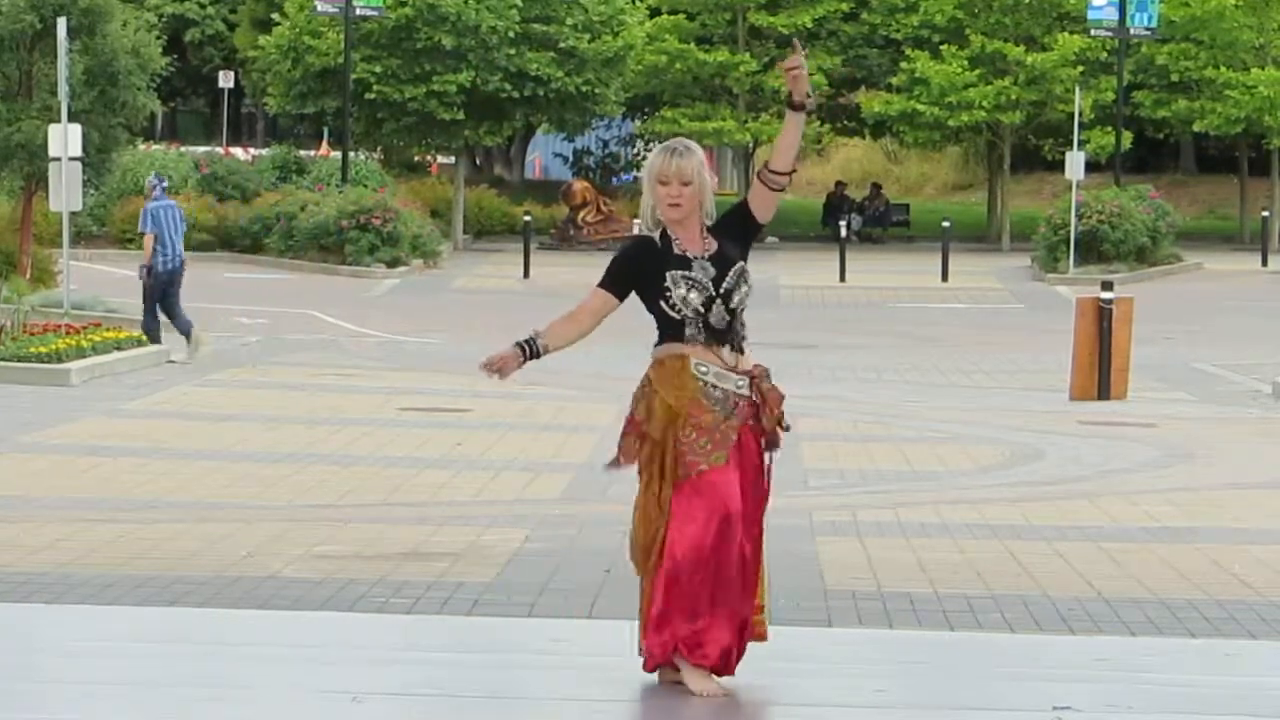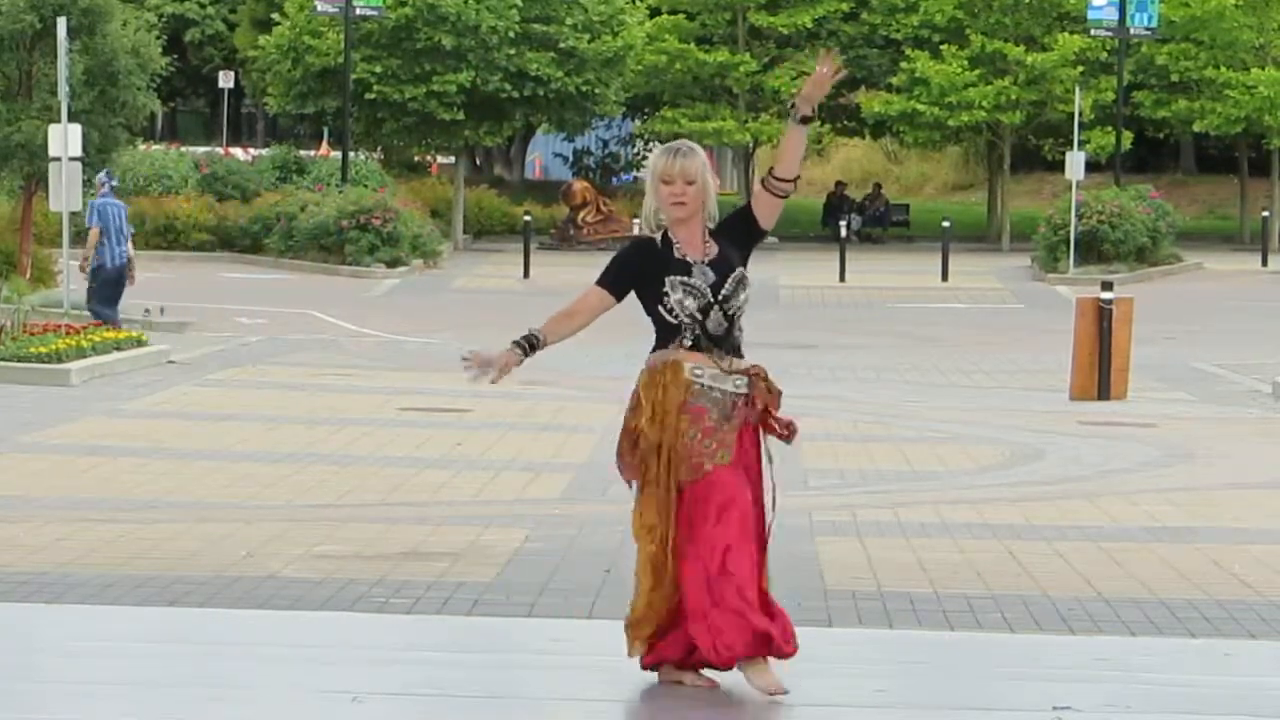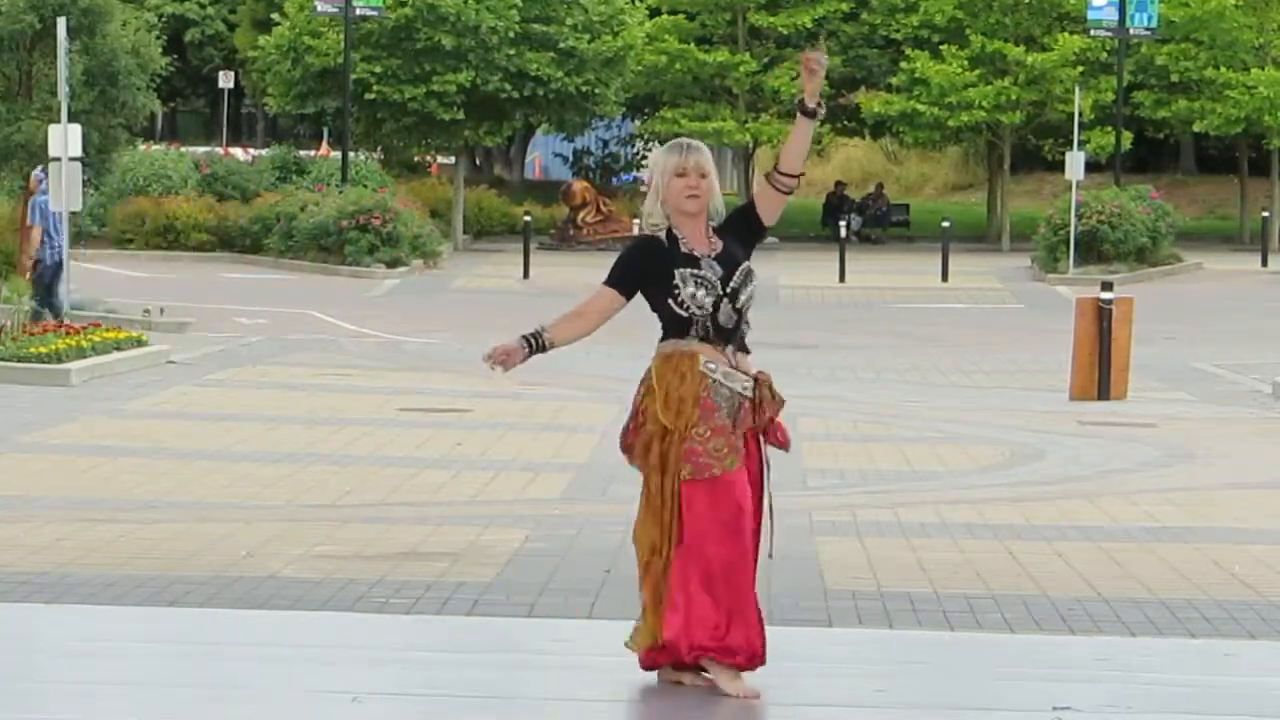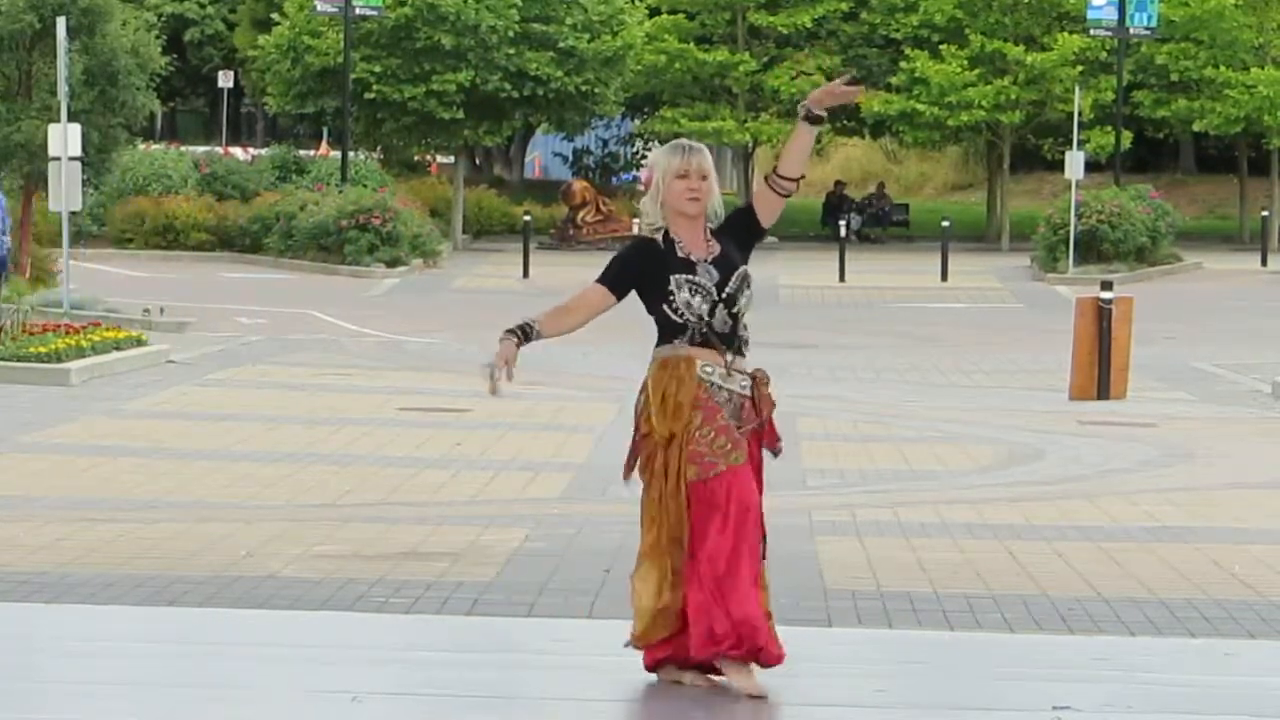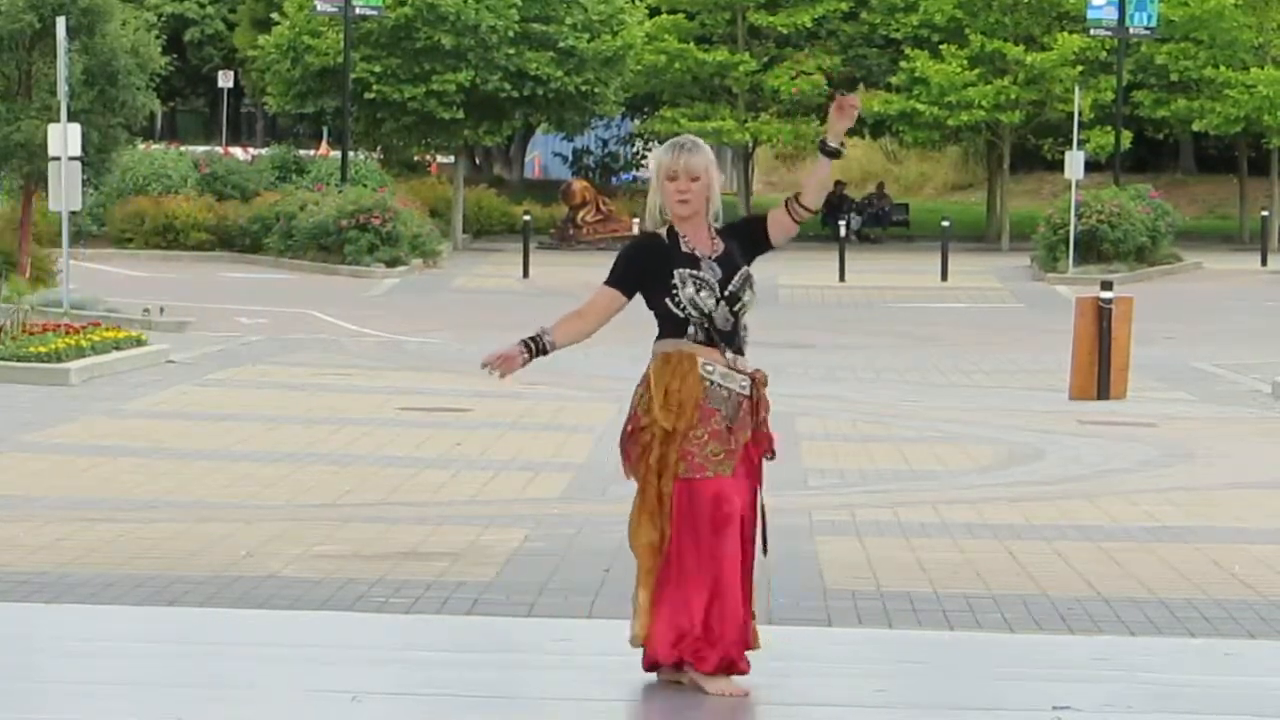
dt=0.5s
person 1, frame 1
left shoulder: (730, 234)
right shoulder: (642, 252)
left elbow: (776, 175)
right elbow: (585, 316)
left wrist: (798, 101)
right wrist: (522, 351)
left hip: (736, 401)
right hip: (680, 398)
left knee: (732, 524)
right knee: (703, 517)
left ankle: (677, 651)
right ankle: (684, 649)
person 1, frame 2
left shoulder: (732, 238)
right shoulder: (642, 254)
left elbow: (780, 182)
right elbow: (579, 311)
left wrist: (805, 106)
right wrist: (518, 349)
left hip: (733, 402)
right hip: (677, 401)
left knee: (734, 525)
right knee: (712, 520)
left ankle: (676, 654)
right ankle: (745, 646)
person 1, frame 3
left shoulder: (735, 235)
right shoulder: (648, 250)
left elbow: (783, 178)
right elbow: (590, 313)
left wrist: (810, 100)
right wrist: (528, 345)
left hip: (737, 399)
right hip: (684, 396)
left knee: (723, 524)
right knee: (712, 519)
left ankle: (675, 655)
right ankle: (714, 652)
person 1, frame 4
left shoulder: (733, 238)
right shoulder: (644, 254)
left elbow: (783, 181)
right elbow: (578, 308)
left wrist: (814, 112)
right wrist: (517, 335)
left hip: (736, 401)
right hip: (683, 399)
left knee: (719, 526)
right knee: (723, 515)
left ankle: (677, 654)
right ankle: (728, 646)
person 1, frame 5
left shoulder: (736, 240)
right shoulder: (648, 248)
left elbow: (802, 207)
right elbow: (591, 314)
left wrist: (833, 138)
right wrist: (530, 348)
left hip: (735, 404)
right hip: (679, 397)
left knee: (730, 527)
right knee: (702, 516)
left ankle: (678, 655)
right ankle: (697, 655)
